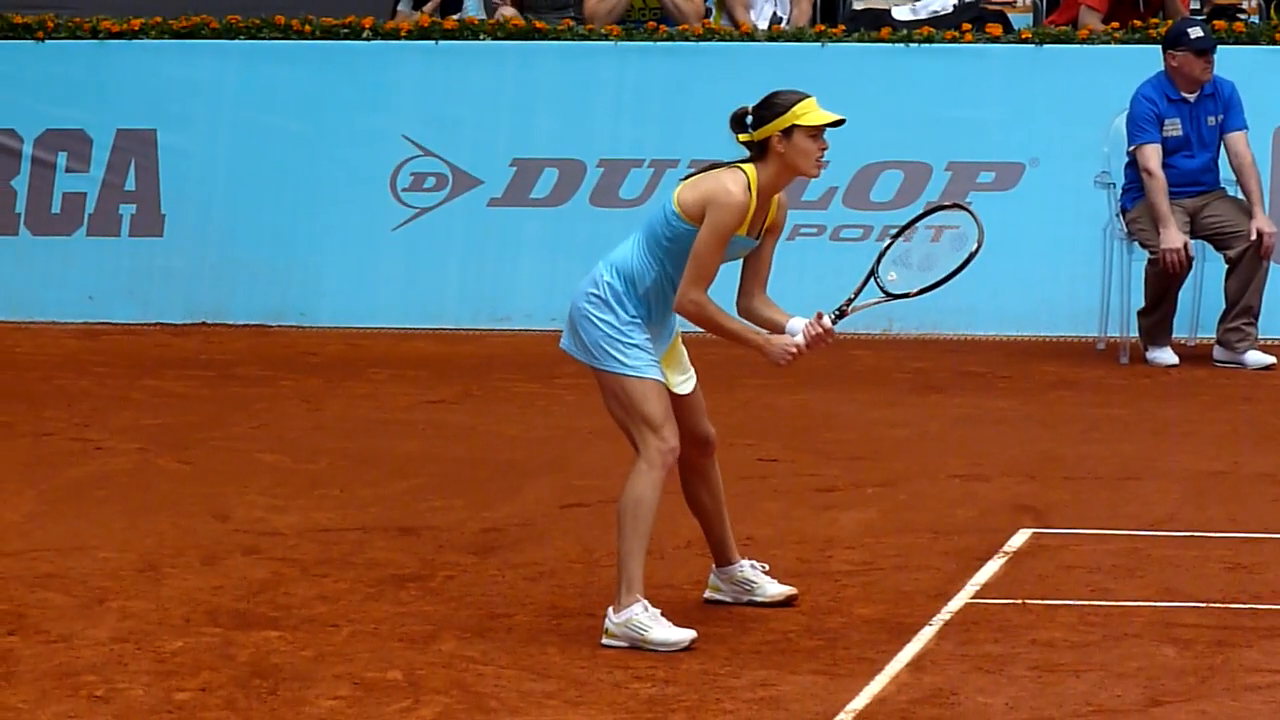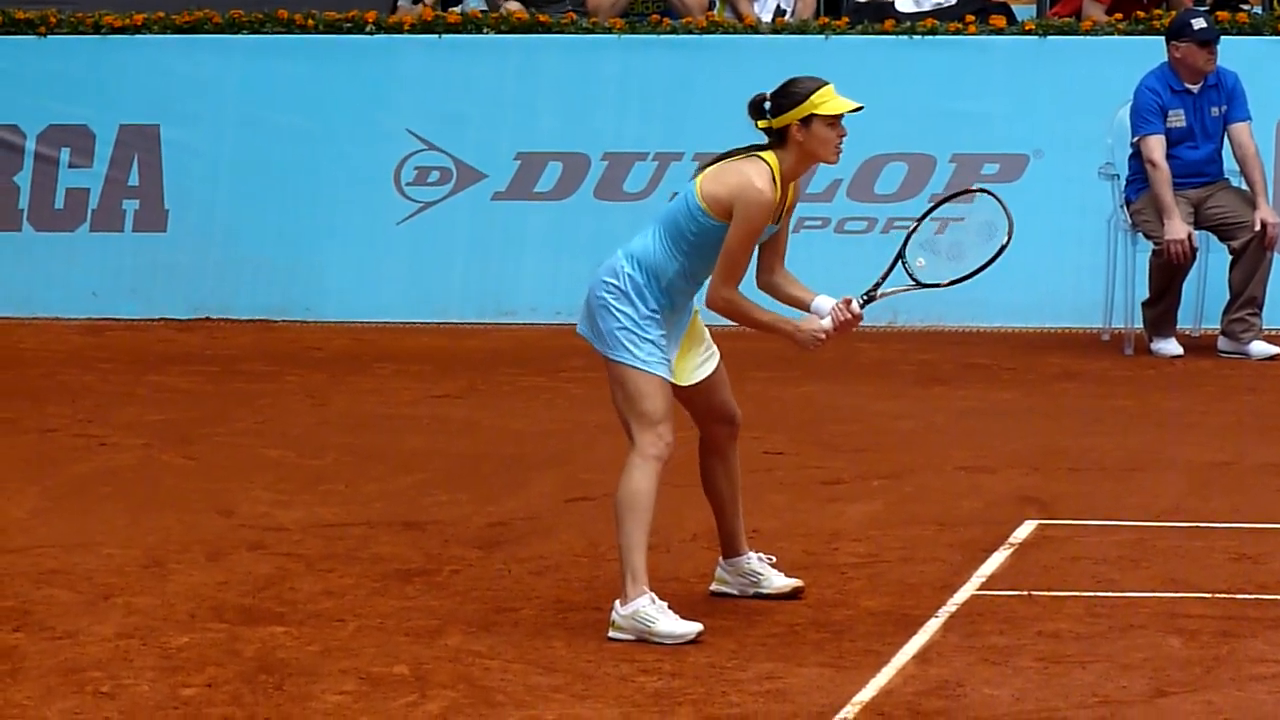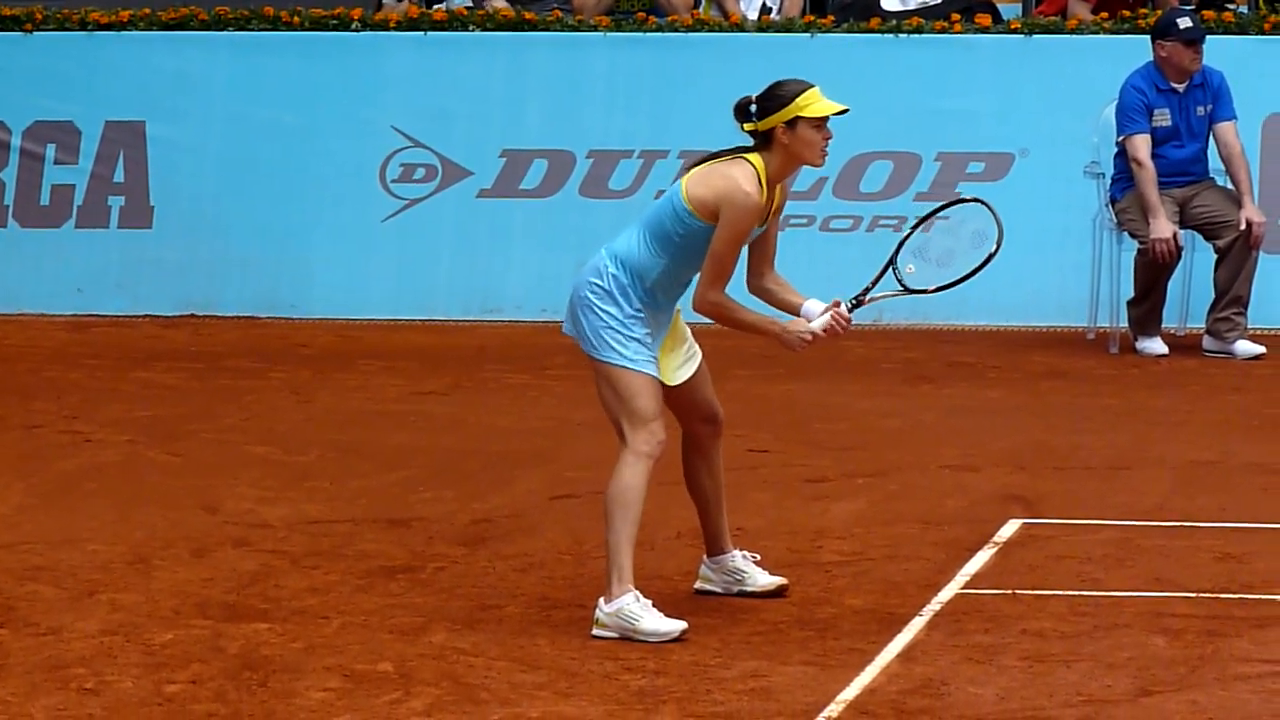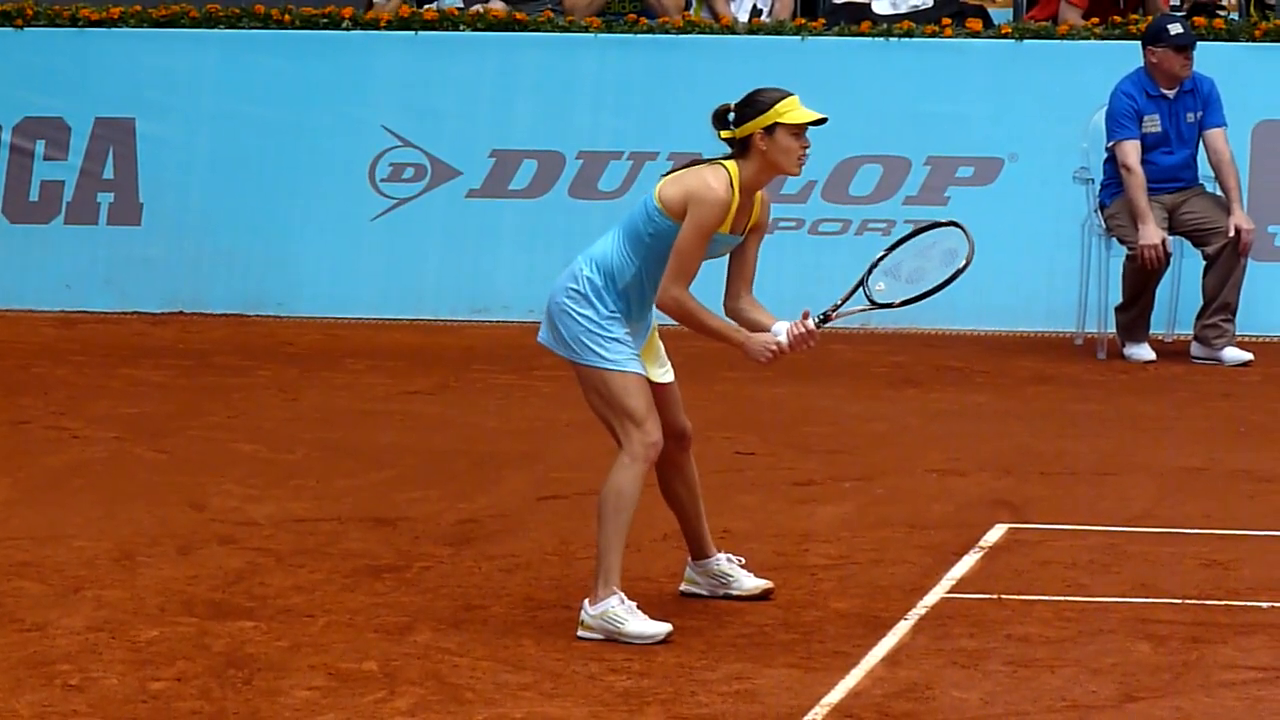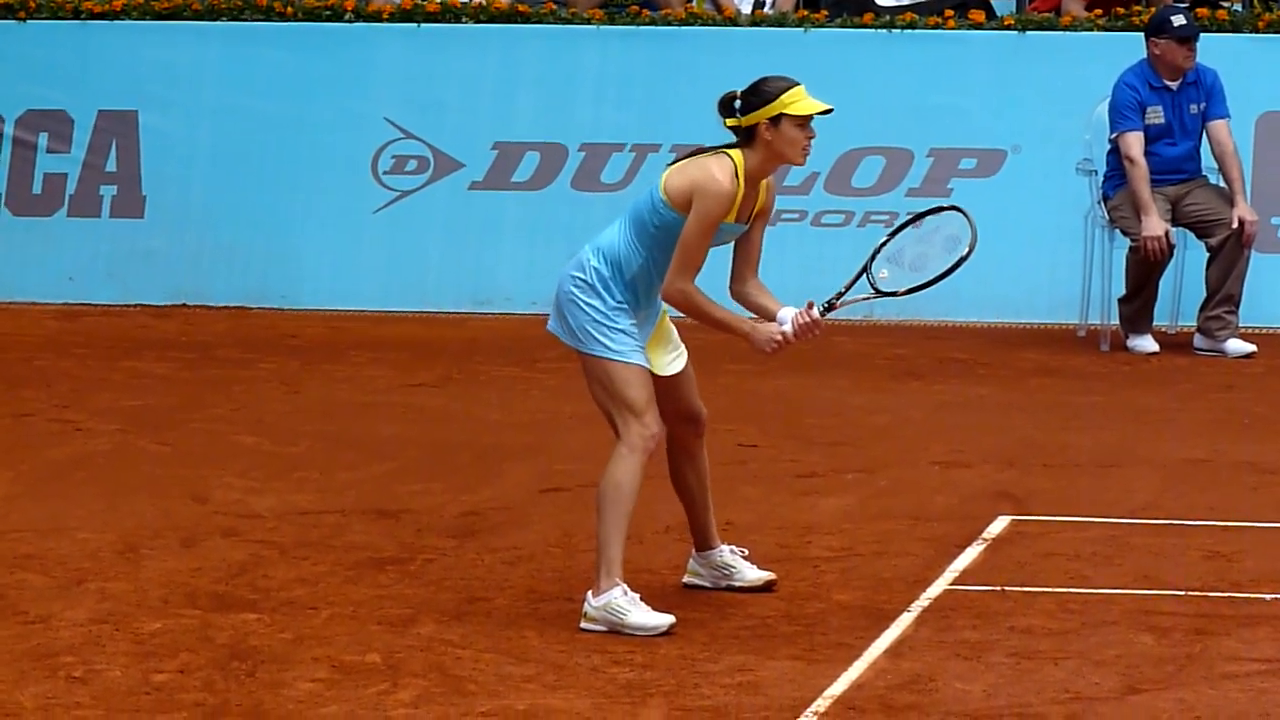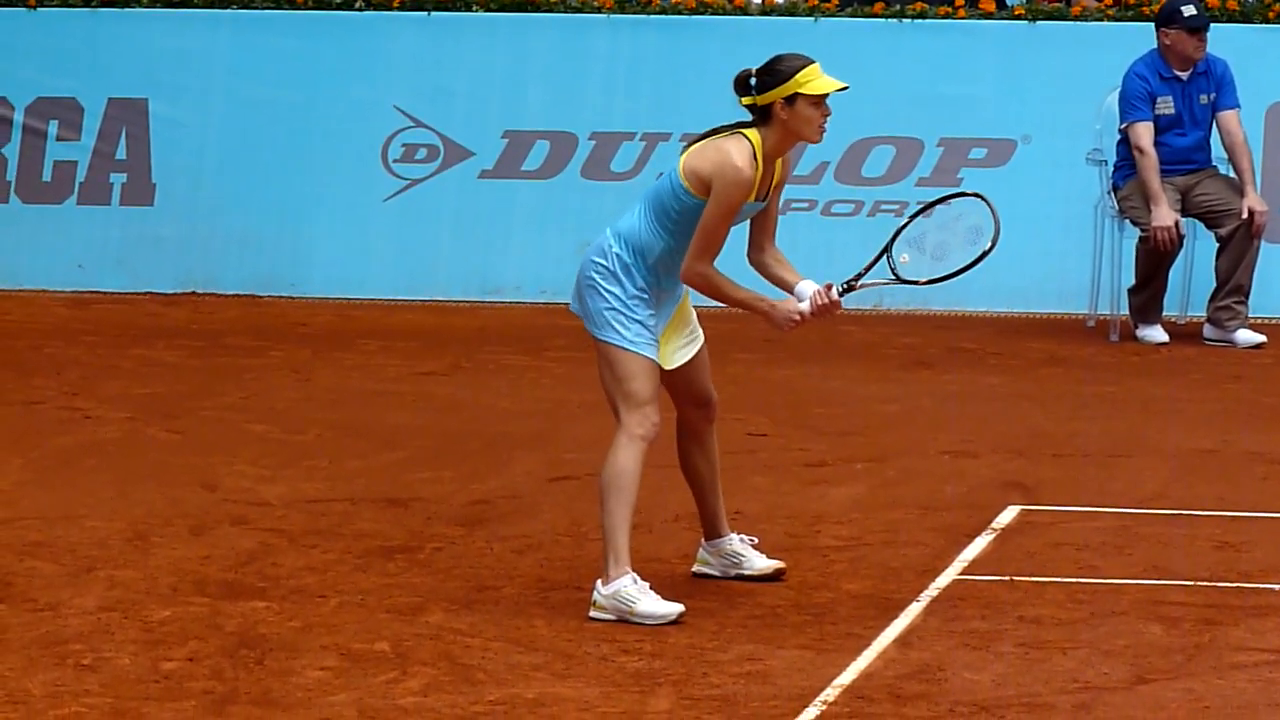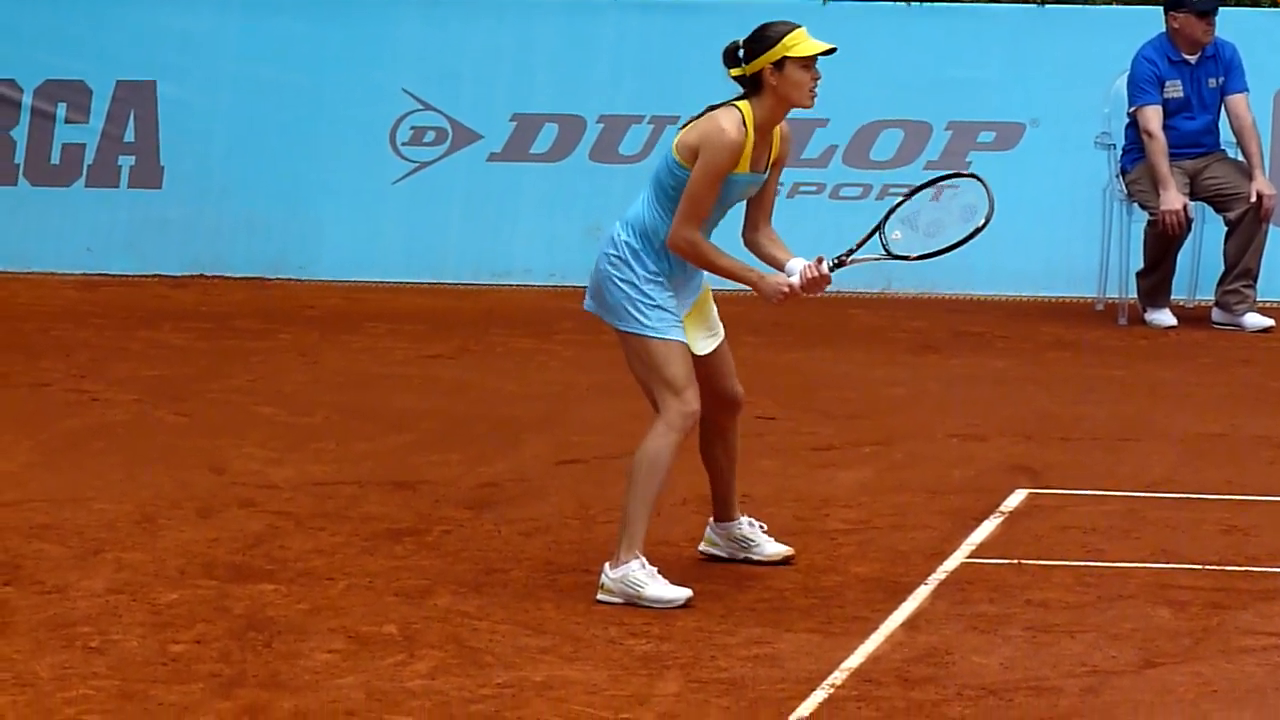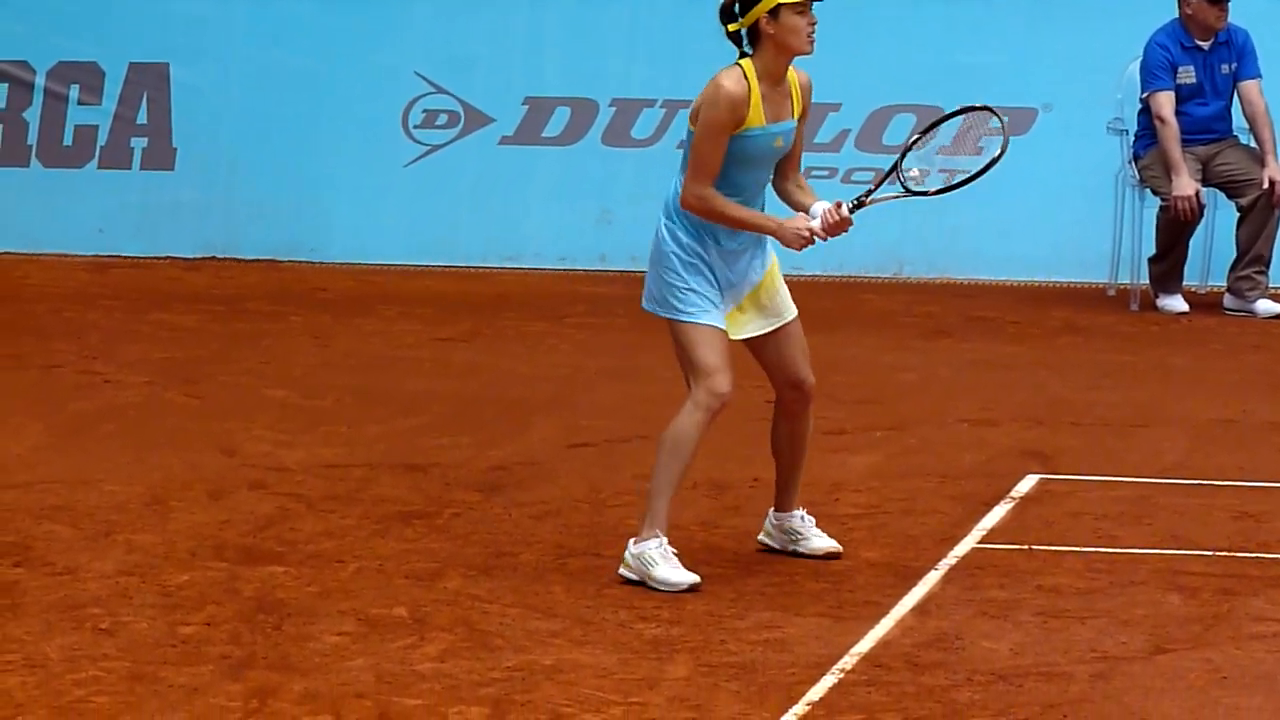
dt=0.3s
person 1, frame 1
left shoulder: (773, 209)
right shoulder: (731, 193)
left elbow: (751, 300)
right elbow: (691, 299)
left wrist: (797, 327)
right wrist: (764, 343)
left hip: (653, 318)
right hip: (612, 310)
left knee: (700, 443)
right knee: (660, 448)
left ankle: (729, 572)
right ankle: (627, 611)
person 1, frame 2
left shoulder: (784, 184)
right shoulder: (756, 188)
left elbow: (770, 274)
right elbow: (722, 296)
left wrist: (823, 306)
right wrist: (792, 329)
left hip: (670, 306)
right hip: (629, 300)
left knee: (723, 425)
right knee: (653, 442)
left ankle: (737, 565)
right ankle: (633, 602)
person 1, frame 3
left shoulder: (771, 187)
right shoulder: (742, 191)
left elbow: (761, 278)
right elbow: (709, 299)
left wrist: (812, 310)
right wrist: (780, 331)
left hip: (653, 305)
right hip: (612, 299)
left knee: (705, 424)
right knee: (645, 439)
left ankle: (720, 562)
right ankle: (618, 599)
person 1, frame 4
left shoulder: (756, 207)
right shoulder: (714, 190)
left elbow: (738, 302)
right elbow: (672, 296)
left wrist: (782, 330)
right wrist: (745, 343)
left hip: (630, 312)
right hip: (589, 305)
left knee: (677, 437)
right knee: (643, 442)
left ankle: (705, 566)
right ankle: (602, 603)
person 1, frame 5
left shoulder: (761, 193)
right shoulder: (718, 181)
left elbow: (744, 283)
right elbow: (678, 288)
left wrist: (786, 317)
right wrist: (751, 332)
left hip: (639, 301)
right hip: (598, 295)
left knee: (689, 423)
right knee: (642, 432)
left ankle: (708, 556)
right ankle: (606, 594)
person 1, frame 6
left shoulder: (776, 163)
right shoulder: (736, 165)
left elbow: (762, 251)
right elbow: (696, 269)
left wrist: (805, 290)
right wrist: (768, 308)
left hip: (661, 285)
right hip: (620, 281)
left knee: (700, 408)
right knee: (641, 423)
left ankle: (719, 545)
right ankle: (615, 582)
person 1, frame 7
left shoulder: (777, 138)
right shoulder: (727, 132)
left elbow: (756, 231)
right elbow: (684, 237)
left wrist: (796, 267)
right wrist: (758, 281)
left hip: (678, 274)
right hip: (637, 269)
left knee: (726, 399)
right knee: (681, 409)
left ankle: (727, 528)
right ankle: (624, 567)
person 1, frame 8
left shoulder: (798, 86)
right shoulder: (730, 90)
right elbow: (695, 195)
left wrist: (818, 209)
right wrist: (777, 228)
left hip: (749, 256)
right hip: (692, 254)
left knee: (798, 387)
right knee: (713, 391)
left ankle: (785, 519)
right ankle: (647, 544)
person 2, frame 1
left shoulder: (1225, 92)
right shoulder: (1147, 98)
left elbow: (1241, 155)
right elbow: (1151, 169)
right wrist: (1168, 228)
left hip: (1208, 196)
right hip: (1151, 199)
right knee: (1173, 253)
left ankle: (1235, 342)
right ankle: (1156, 340)
person 2, frame 2
left shoulder: (1228, 83)
right shoulder: (1152, 89)
left elbow: (1245, 146)
right elbow: (1155, 160)
right wrist: (1172, 219)
left hip: (1211, 187)
right hip: (1155, 190)
right knee: (1178, 245)
left ankle: (1239, 333)
right ankle: (1161, 331)
person 2, frame 3
left shoulder: (1213, 82)
right shoulder: (1137, 88)
left elbow: (1230, 145)
right elbow: (1140, 159)
left wrist: (1248, 203)
right wrist: (1157, 218)
left hip: (1197, 186)
right hip: (1140, 189)
left knee: (1245, 228)
right knee: (1162, 243)
left ankle: (1224, 332)
right ankle: (1146, 330)
person 2, frame 4
left shoulder: (1204, 89)
right shoulder: (1127, 94)
left elbow: (1220, 151)
right elbow: (1130, 165)
left wrist: (1237, 209)
right wrist: (1146, 224)
left hip: (1186, 192)
right hip: (1130, 195)
left knee: (1234, 235)
right knee: (1151, 250)
left ankle: (1212, 339)
right ankle: (1133, 336)
person 2, frame 5
left shoulder: (1207, 80)
right shoulder: (1130, 85)
left elbow: (1223, 143)
right elbow: (1133, 156)
left wrist: (1240, 201)
right wrist: (1149, 216)
left hip: (1189, 184)
right hip: (1133, 186)
left knee: (1237, 227)
right knee: (1154, 241)
left ankle: (1216, 330)
right ankle: (1137, 328)
person 2, frame 6
left shoulder: (1217, 70)
right shoulder: (1140, 76)
left elbow: (1233, 133)
right elbow: (1142, 146)
left wrist: (1250, 191)
right wrist: (1159, 206)
left hip: (1199, 174)
right hip: (1143, 176)
left knee: (1247, 216)
right knee: (1164, 231)
left ankle: (1225, 320)
right ankle: (1146, 319)
person 2, frame 7
left shoulder: (1226, 54)
right shoulder: (1149, 59)
left elbow: (1242, 117)
right elbow: (1151, 130)
left wrist: (1258, 175)
right wrist: (1167, 190)
left hip: (1208, 158)
right hip: (1151, 160)
left knee: (1256, 201)
right knee: (1172, 215)
left ankle: (1233, 304)
right ankle: (1154, 302)
person 2, frame 8
left shoulder: (1239, 40)
right shoulder: (1161, 46)
left elbow: (1254, 103)
right elbow: (1163, 116)
right wrist: (1180, 176)
left hip: (1220, 144)
right hip: (1163, 147)
right knee: (1185, 202)
left ankle: (1245, 290)
right ankle: (1167, 288)
